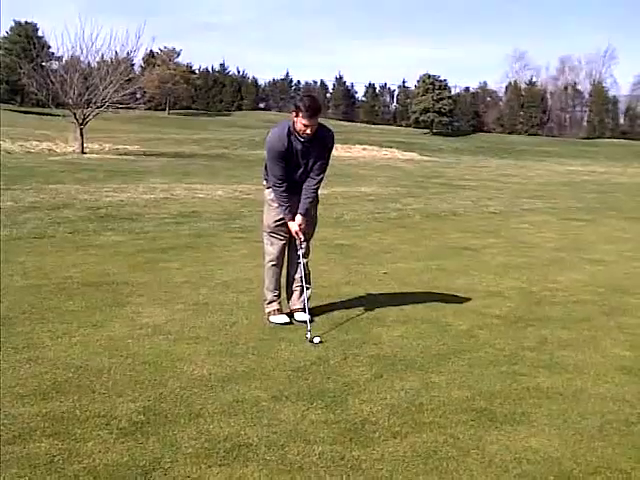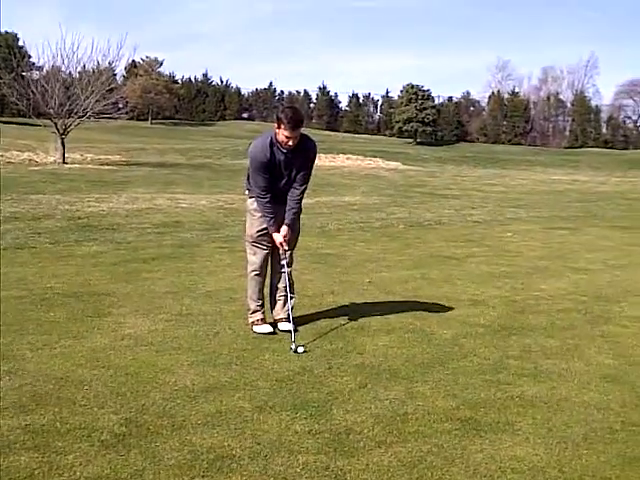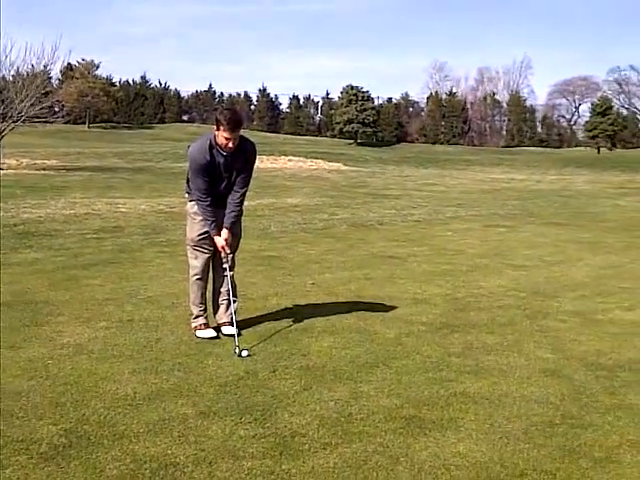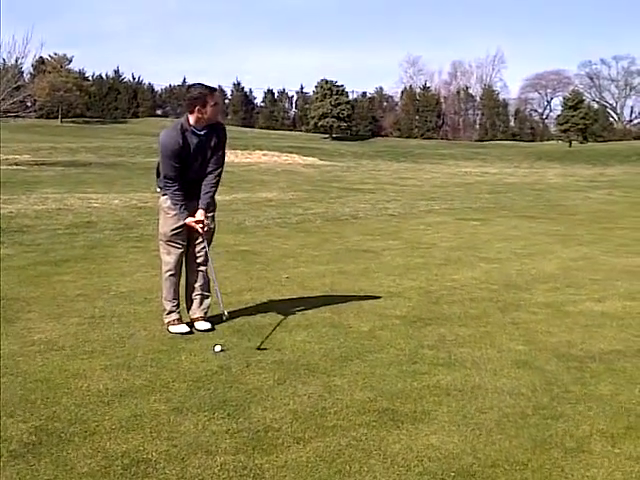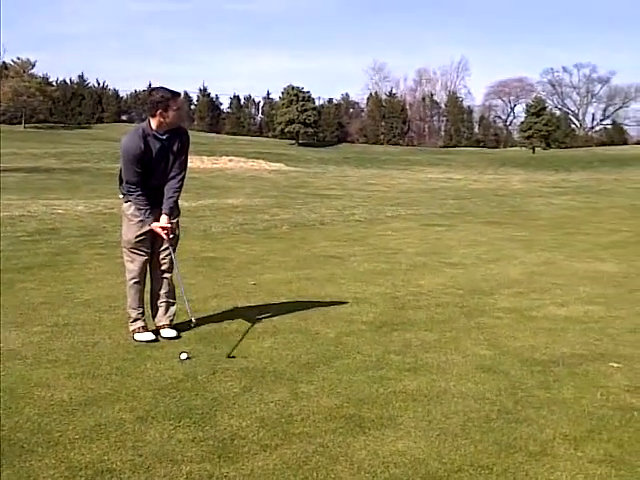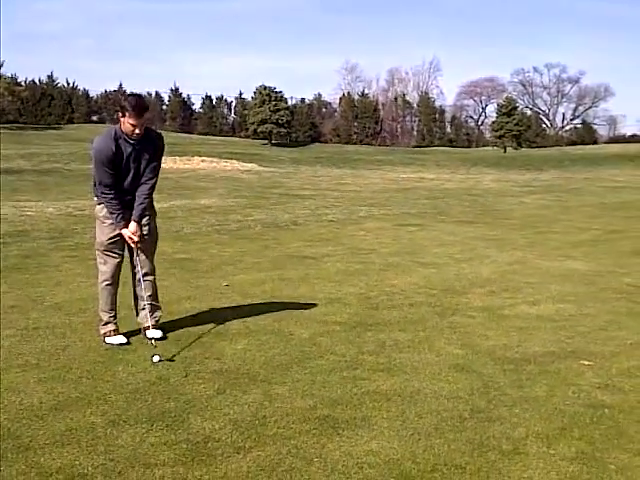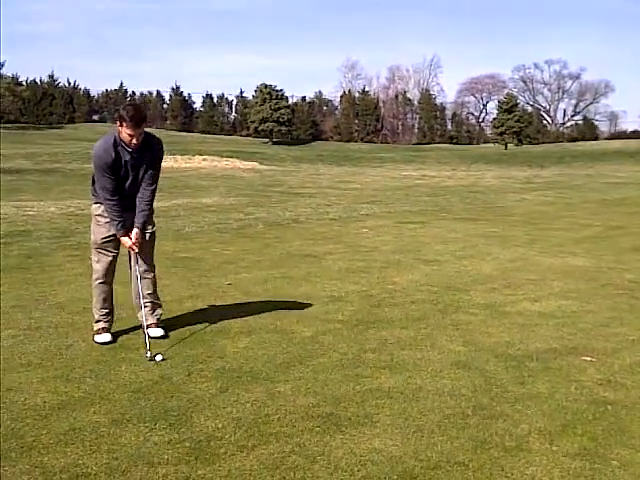
dt=0.7s
person 1, frame 1
left shoulder: (325, 137)
right shoulder: (277, 138)
left elbow: (315, 177)
right elbow: (278, 182)
left wrist: (302, 213)
right wrist: (288, 218)
left hip: (306, 194)
right hip: (278, 192)
left knee: (302, 251)
right knee: (275, 250)
left ankle: (298, 303)
right ankle: (272, 306)
person 1, frame 2
left shoulder: (308, 147)
right shoulder: (259, 149)
left elbow: (298, 188)
right elbow: (262, 193)
left wrist: (287, 224)
right wrist: (272, 229)
left hip: (289, 203)
right hip: (260, 202)
left knee: (285, 260)
right knee: (258, 260)
left ankle: (281, 313)
right ankle: (256, 315)
person 1, frame 3
left shoulder: (247, 149)
right shoulder: (199, 151)
left elbow: (238, 191)
right elbow: (202, 196)
left wrist: (227, 227)
right wrist: (214, 232)
left hip: (230, 207)
right hip: (200, 206)
left knee: (227, 263)
right knee: (200, 264)
left ankle: (224, 317)
right ankle: (199, 319)
person 1, frame 4
left shoulder: (218, 132)
right shoulder: (171, 137)
left elbow: (213, 173)
right elbow: (171, 181)
left wrist: (202, 208)
right wrist: (184, 215)
left hip: (203, 200)
right hip: (174, 200)
left knee: (200, 259)
right knee: (172, 260)
left ankle: (199, 312)
right ankle: (172, 315)
person 1, frame 5
left shoulder: (180, 136)
right shoulder: (133, 141)
left elbow: (176, 178)
right elbow: (134, 187)
left wrist: (166, 214)
right wrist: (150, 221)
left hip: (166, 207)
right hip: (138, 206)
left knee: (164, 266)
right knee: (136, 267)
left ankle: (164, 319)
right ankle: (137, 323)
person 1, frame 6
left shoulder: (155, 140)
right shoulder: (104, 144)
left elbow: (148, 183)
right elbow: (107, 189)
left wrist: (136, 220)
right wrist: (121, 225)
left hip: (142, 208)
right hip: (110, 209)
left knee: (146, 267)
right knee: (109, 270)
left ankle: (149, 320)
right ankle: (108, 326)
person 1, frame 7
left shoulder: (154, 146)
right shoulder: (103, 149)
left elbow: (147, 188)
right elbow: (109, 195)
left wrist: (137, 227)
right wrist: (121, 233)
left hip: (140, 208)
right hip: (106, 209)
left knee: (145, 264)
right knee: (103, 269)
left ankle: (151, 319)
right ankle: (102, 324)
